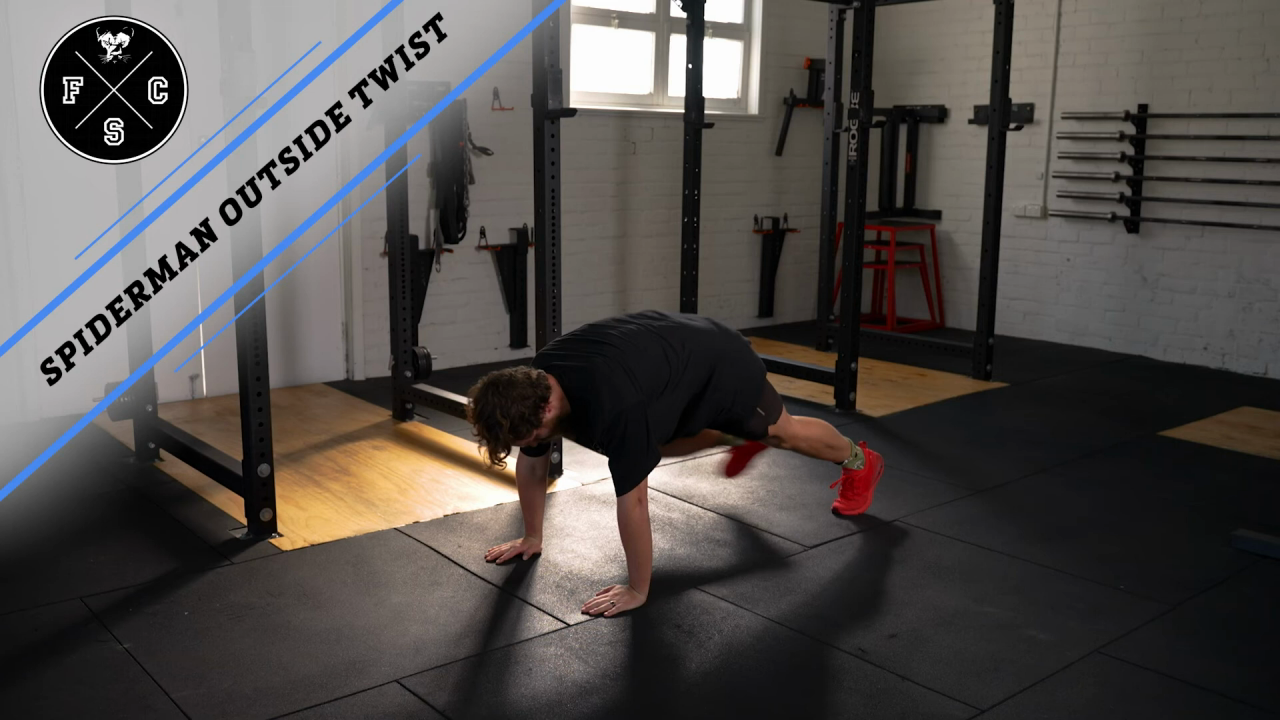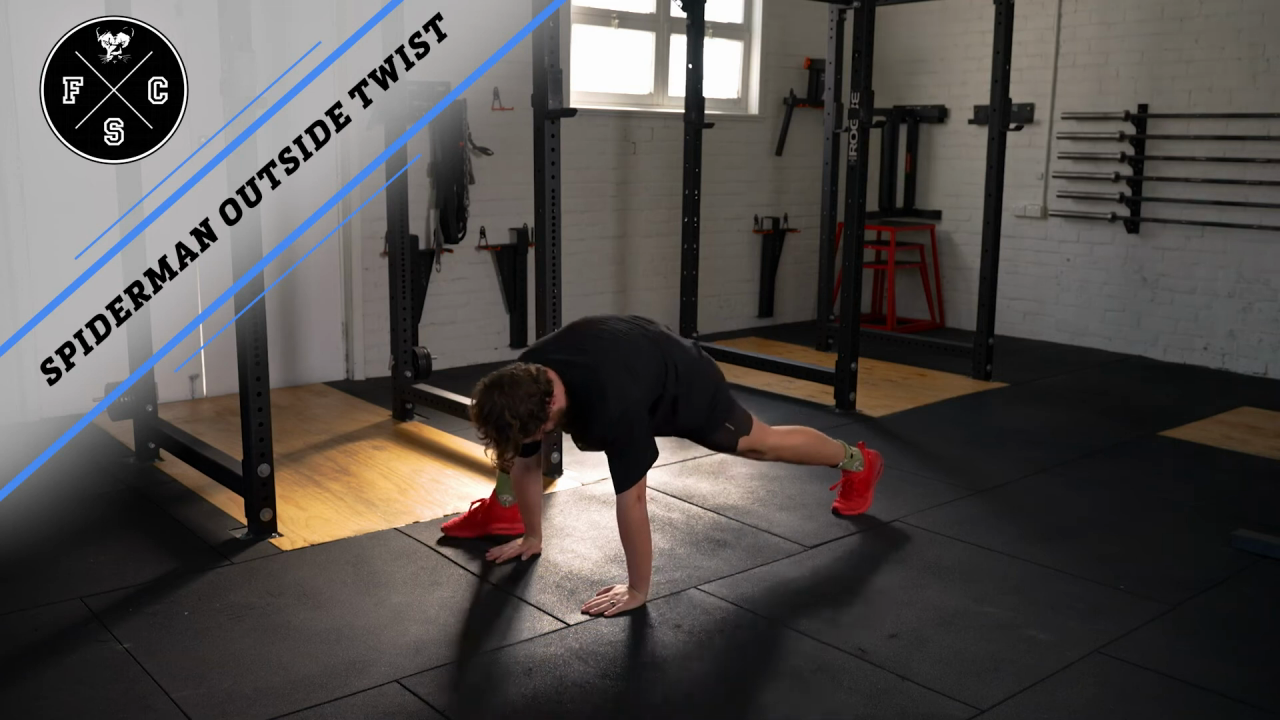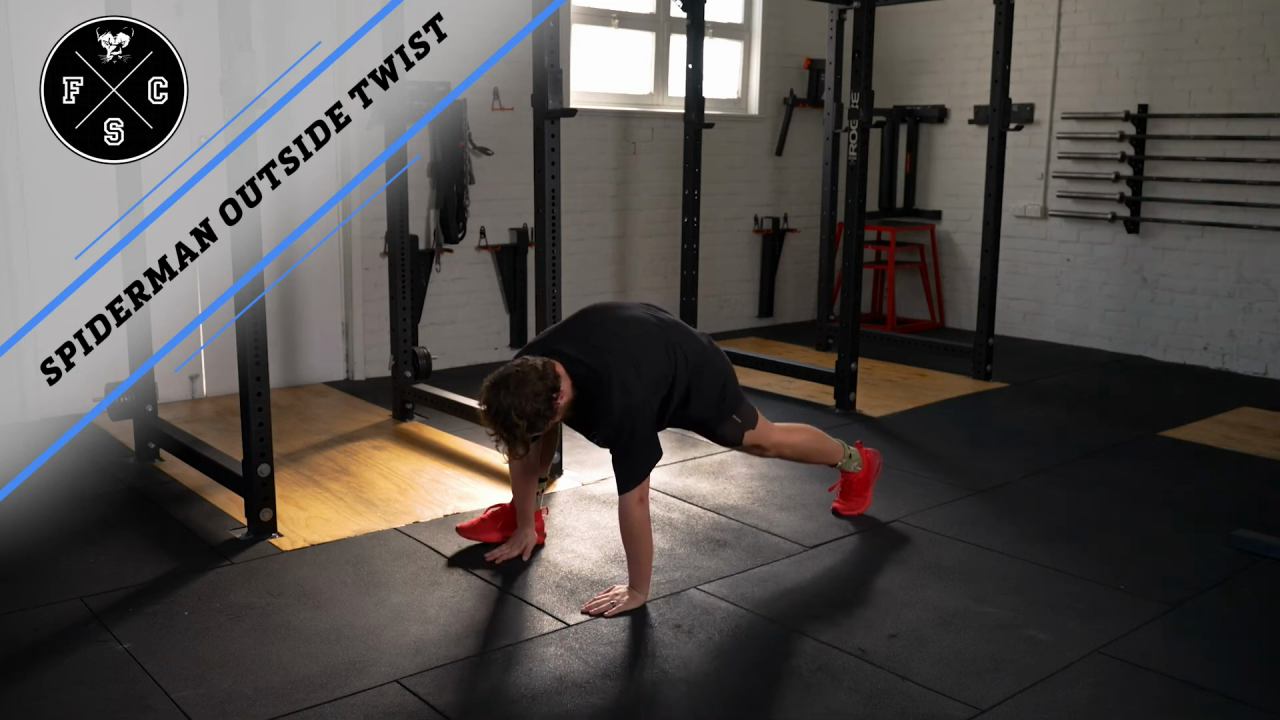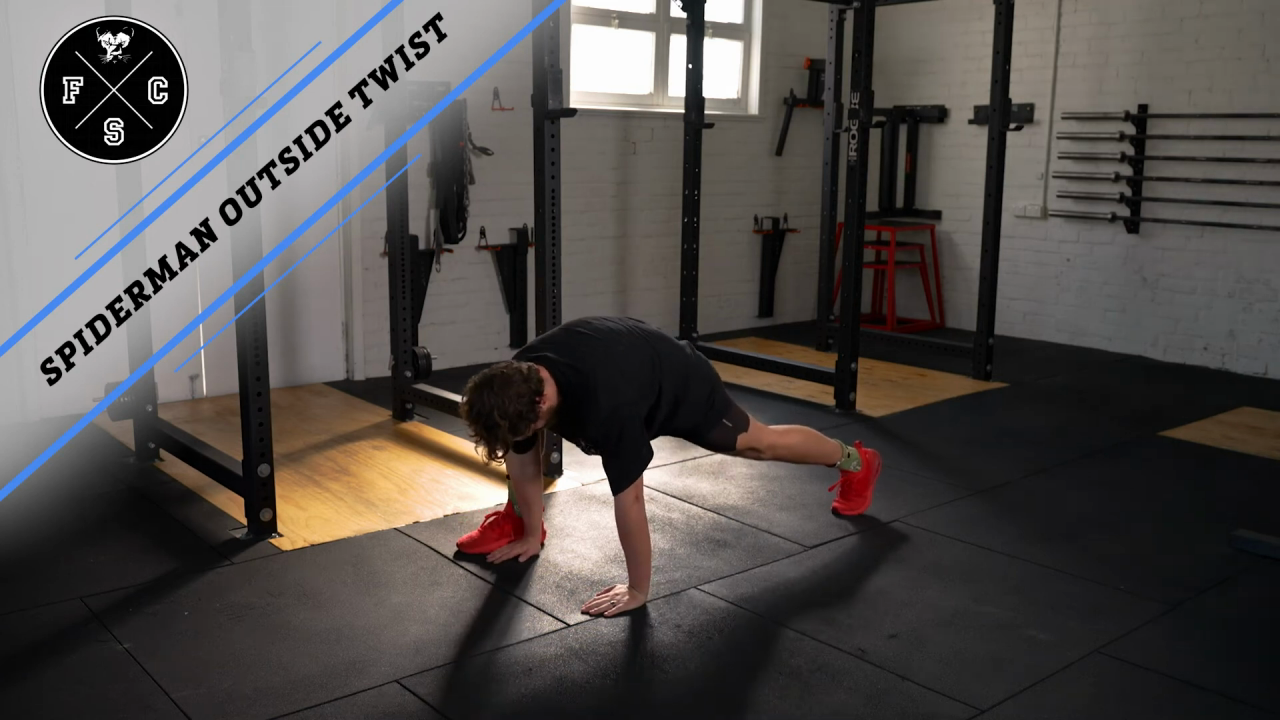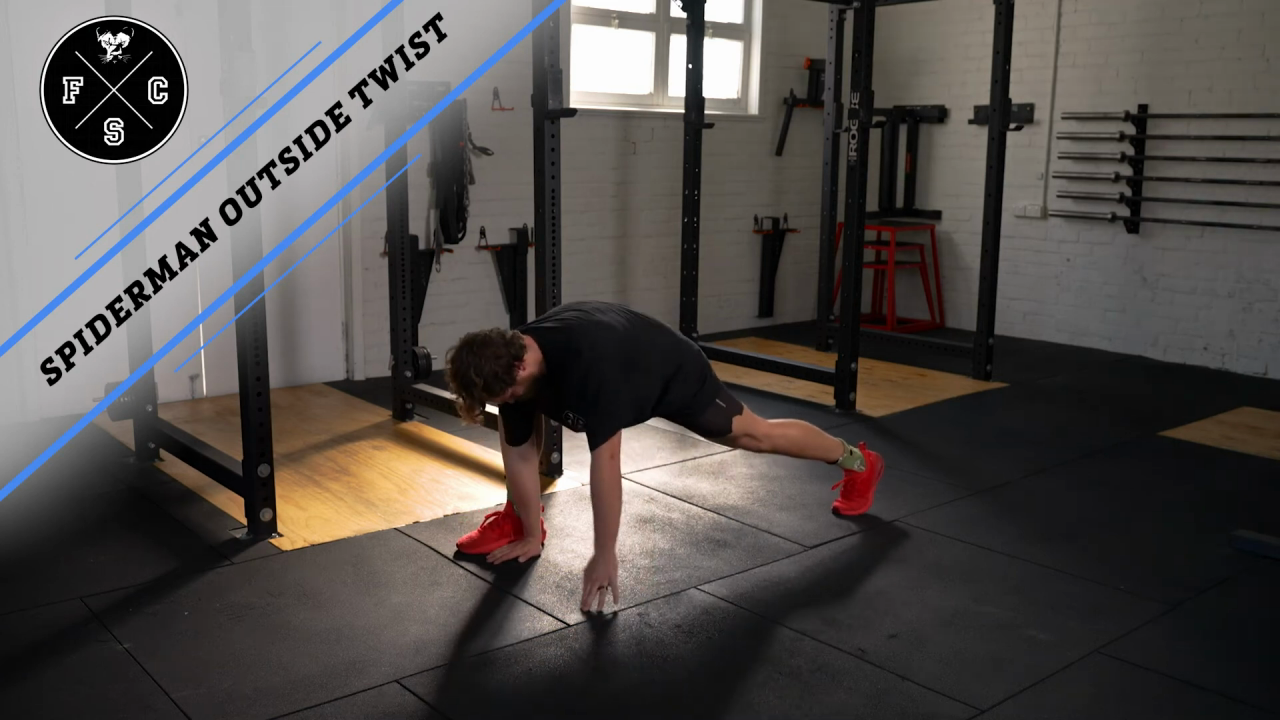
dt=0.7s
person 1, frame 1
left shoulder: (610, 408)
right shoulder: (532, 387)
left elbow: (632, 502)
right elbow: (531, 465)
left wrist: (637, 590)
right wrist: (532, 536)
left hip: (719, 364)
right hip: (665, 345)
left knee: (781, 432)
right knee: (653, 446)
left ankle: (858, 461)
right ankle: (743, 437)
person 1, frame 2
left shoulder: (611, 404)
right shoulder: (523, 386)
left elbow: (631, 499)
right elbow: (526, 461)
left wrist: (637, 590)
right wrist: (532, 536)
left hip: (685, 383)
right hip: (634, 350)
left knee: (759, 442)
left ankle: (856, 462)
right ankle: (504, 507)
person 1, frame 3
left shoulder: (619, 401)
right shoulder: (527, 376)
left elbow: (634, 499)
right elbow: (526, 451)
left wrist: (638, 590)
right wrist: (524, 527)
left hip: (695, 373)
right hip: (639, 342)
left knee: (764, 439)
left ankle: (855, 462)
right ankle: (529, 517)
person 1, frame 4
left shoulder: (604, 405)
right shoulder: (517, 383)
left elbow: (628, 500)
right elbow: (523, 462)
left wrist: (638, 589)
right wrist: (530, 534)
left hip: (682, 385)
right hip: (628, 356)
left knee: (759, 443)
left ankle: (855, 461)
right ankle: (515, 519)
person 1, frame 5
left shoulder: (588, 362)
right shoulder: (511, 362)
left elbow: (606, 463)
right elbow: (520, 453)
left wrist: (605, 556)
right wrist: (531, 535)
left hip: (674, 372)
right hip: (628, 371)
left knee: (753, 434)
right knee: (519, 428)
left ankle: (857, 461)
right ankle: (516, 519)
